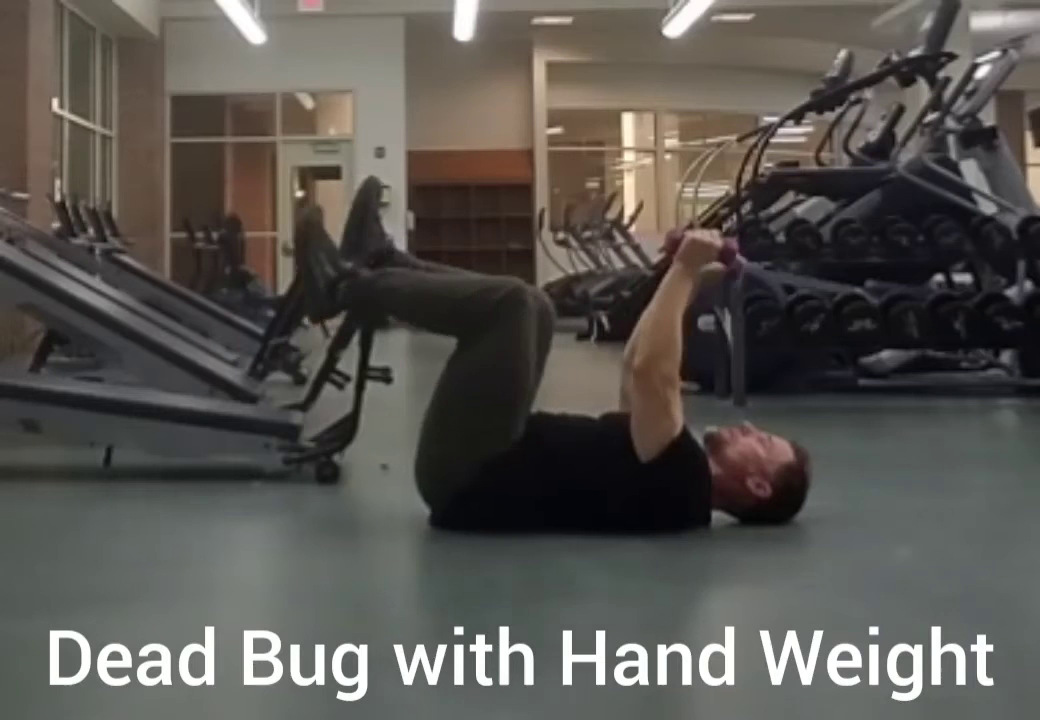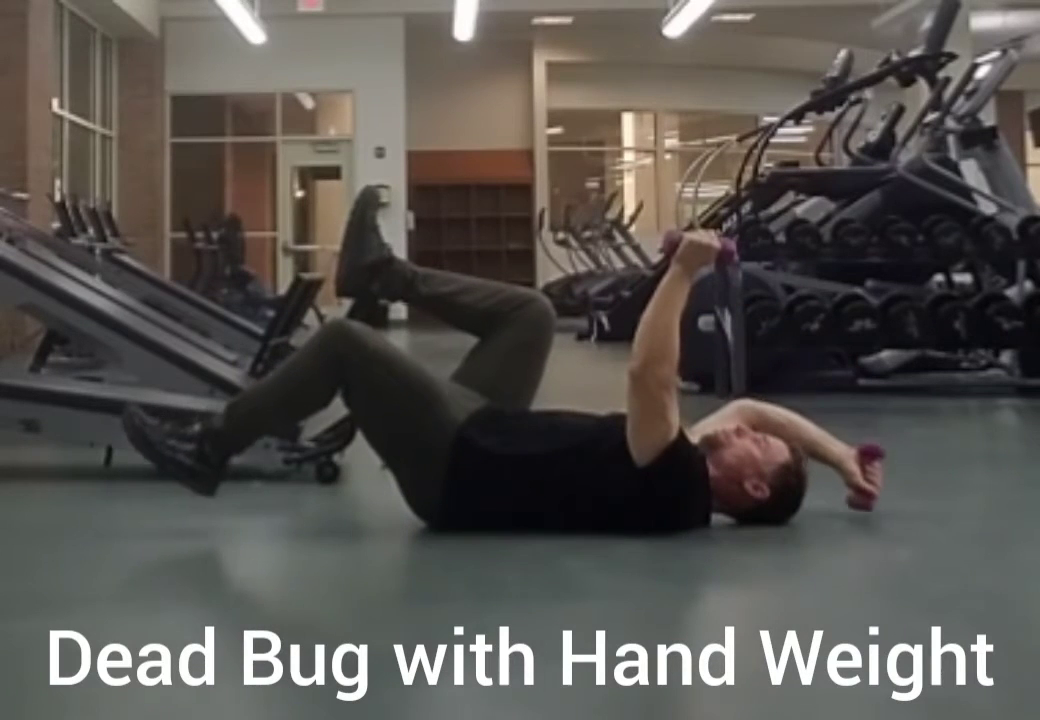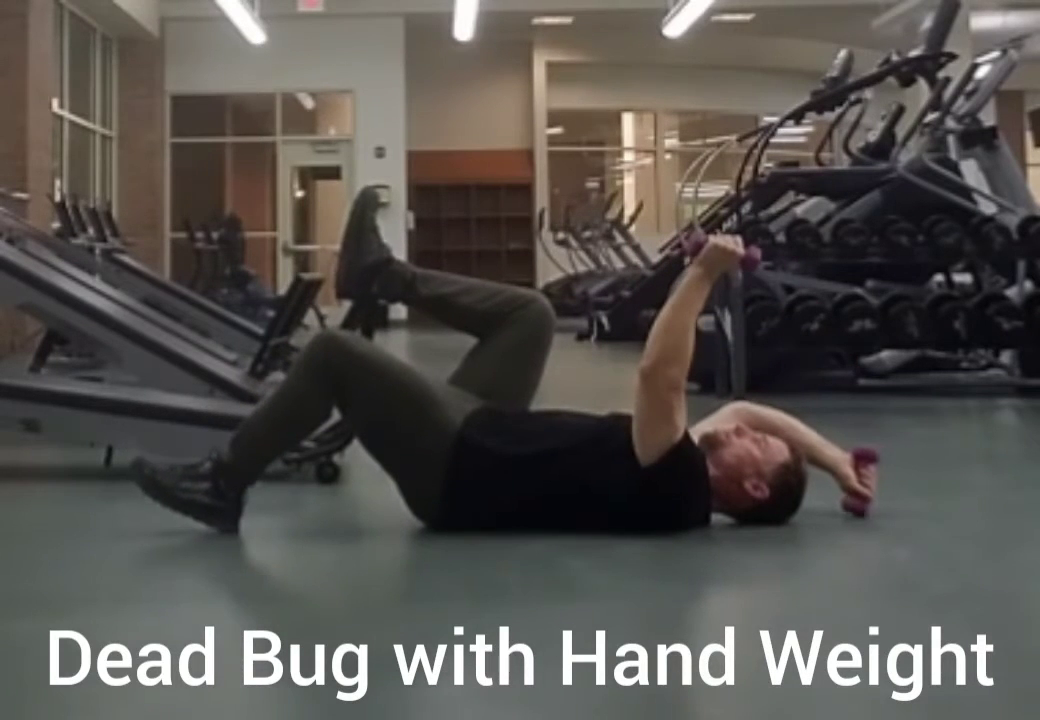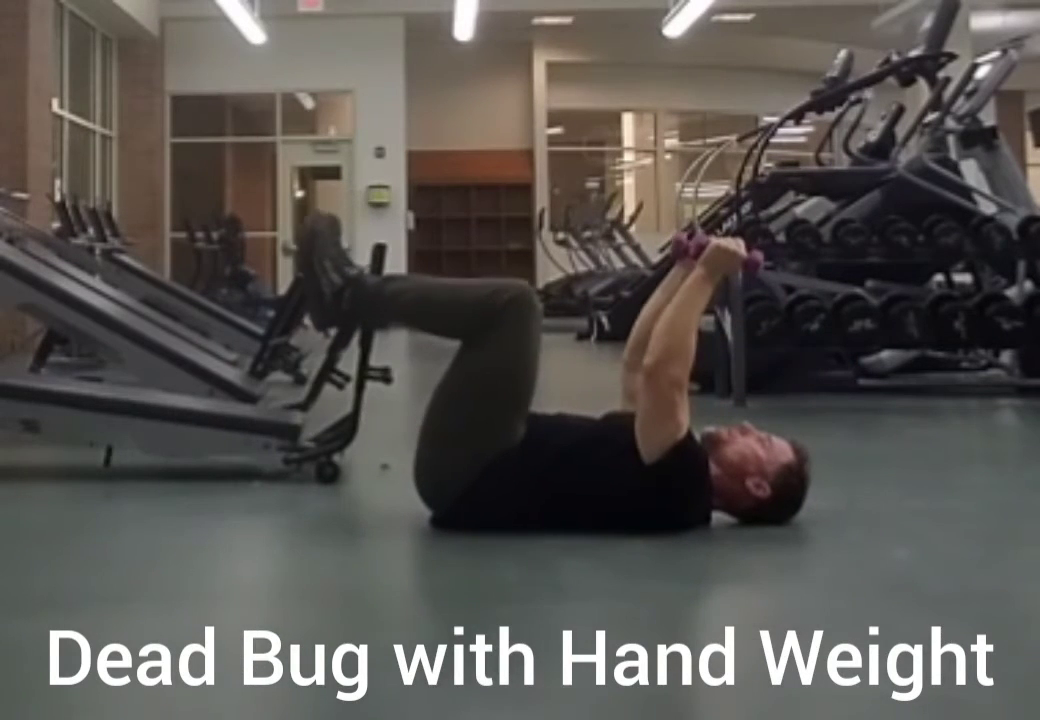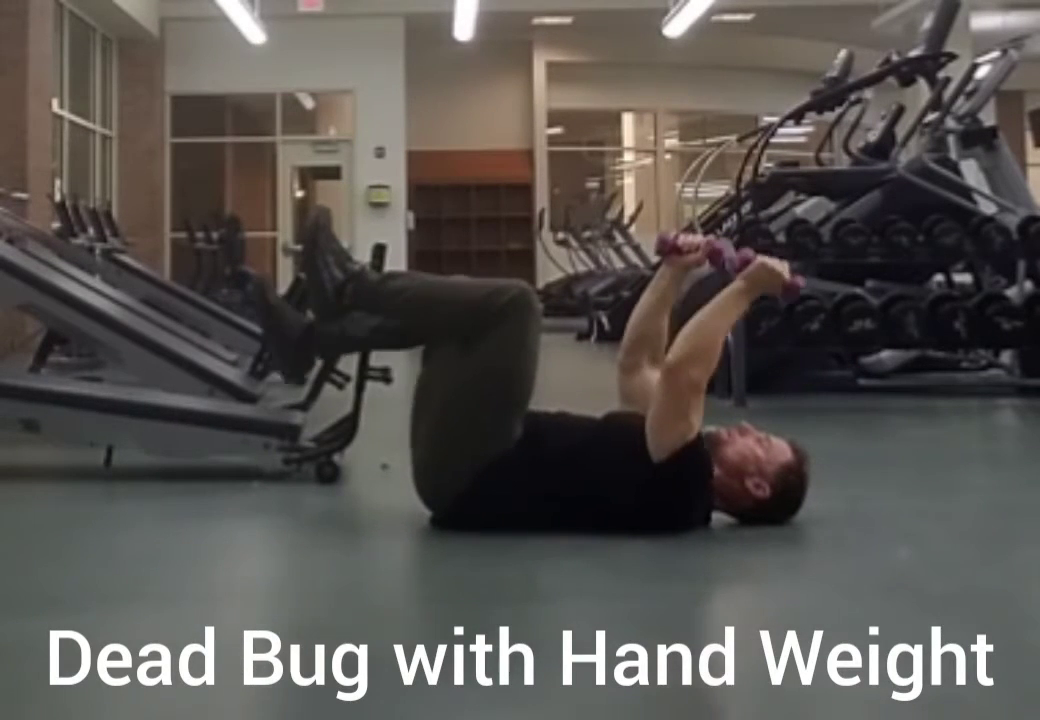
dt=1s
person 1, frame 1
left shoulder: (680, 481)
right shoulder: (684, 464)
left elbow: (649, 372)
right elbow: (633, 362)
left wrist: (682, 270)
right wrist: (680, 274)
left hip: (469, 477)
right hip: (501, 463)
left knee: (508, 302)
right knee: (523, 310)
left ankle: (348, 283)
right ankle: (377, 260)
person 1, frame 2
left shoulder: (675, 488)
right shoulder: (694, 470)
left elbow: (647, 377)
right elbow: (750, 405)
left wrist: (681, 271)
right wrist: (843, 456)
left hip: (459, 467)
right hip: (486, 438)
left knee: (343, 341)
right knee: (529, 310)
left ankle: (208, 451)
right ankle: (384, 273)
person 1, frame 3
left shoulder: (676, 489)
right shoulder: (695, 472)
left elbow: (658, 375)
right elbow: (744, 408)
left wrist: (701, 274)
right wrist: (838, 458)
left hip: (458, 469)
right hip: (485, 438)
left knee: (335, 352)
right knee: (530, 311)
left ankle: (222, 486)
right ankle: (383, 275)
person 1, frame 4
left shoulder: (680, 485)
right shoulder: (676, 463)
left elbow: (664, 374)
right elbow: (638, 361)
left wrist: (707, 277)
right wrist: (685, 271)
left hip: (468, 479)
right hip: (479, 472)
left knee: (513, 302)
right knee: (509, 309)
left ankle: (351, 297)
right ankle: (356, 295)
person 1, frame 5
left shoulder: (681, 487)
right shoulder: (670, 454)
left elbow: (681, 371)
right elbow: (638, 360)
left wrist: (744, 288)
right wrist: (674, 271)
left hip: (469, 479)
right hip: (468, 468)
left knee: (513, 302)
right knee: (443, 311)
left ankle: (350, 291)
right ankle: (307, 338)
